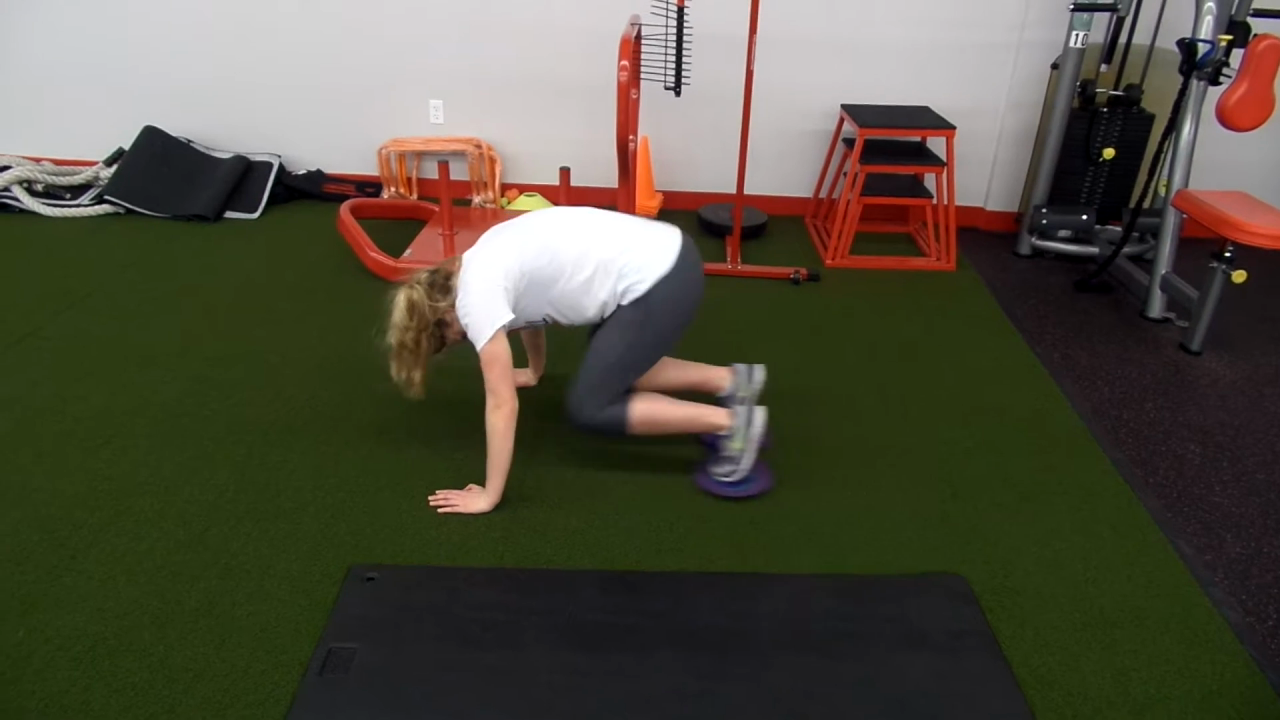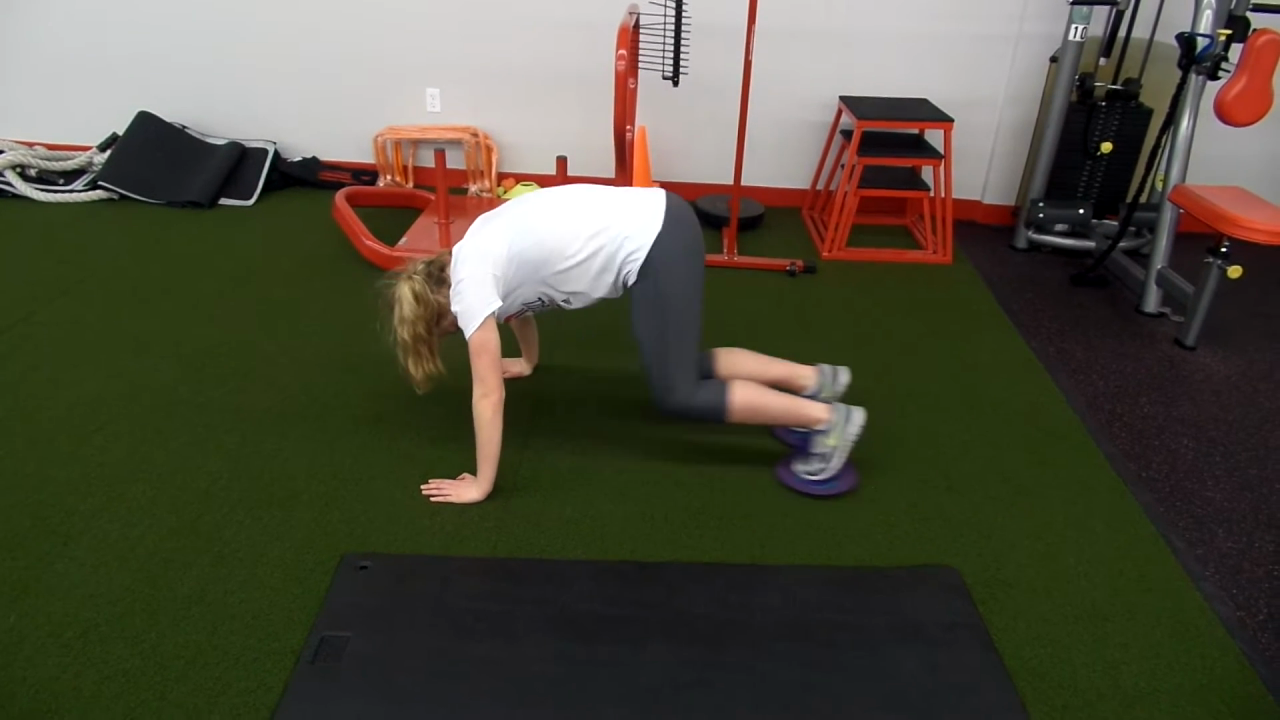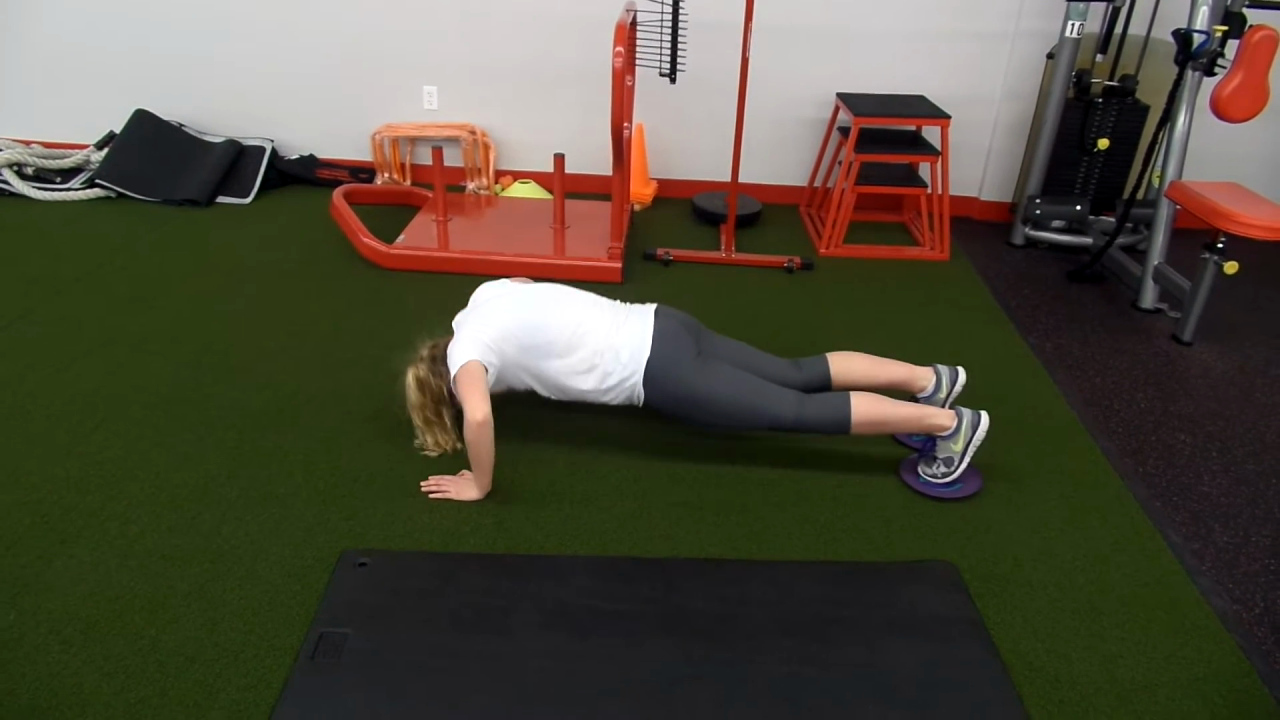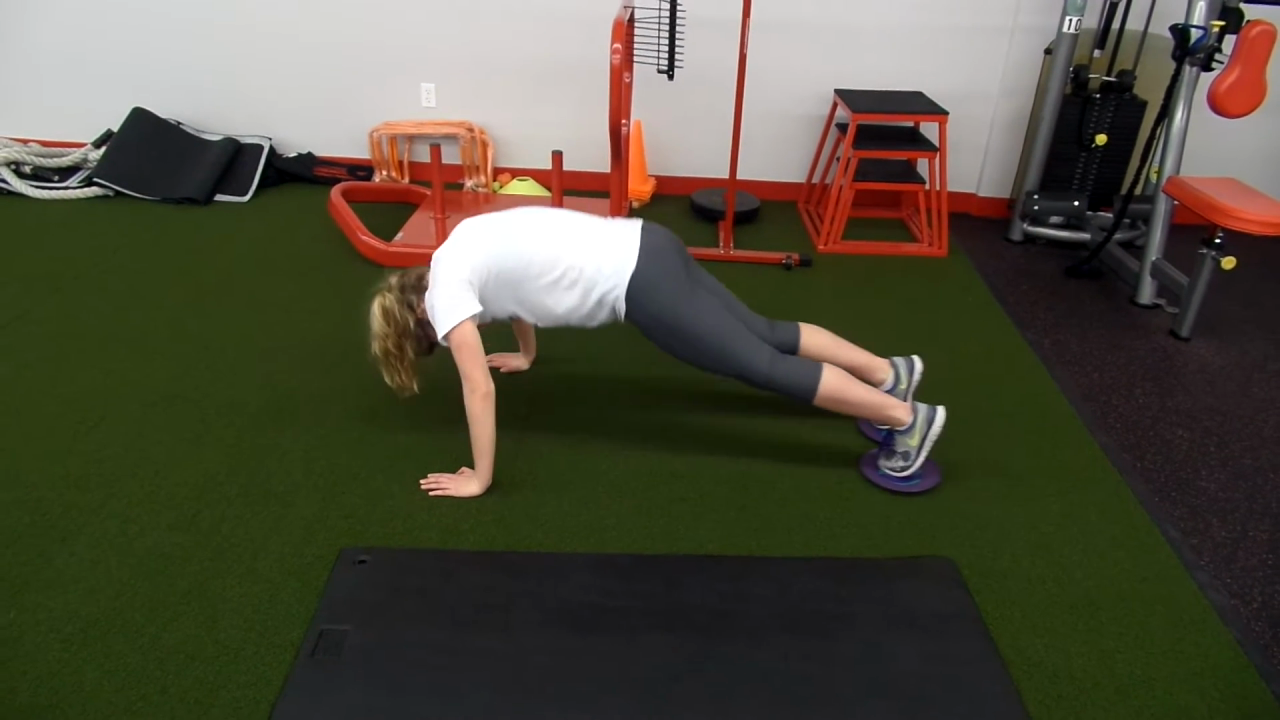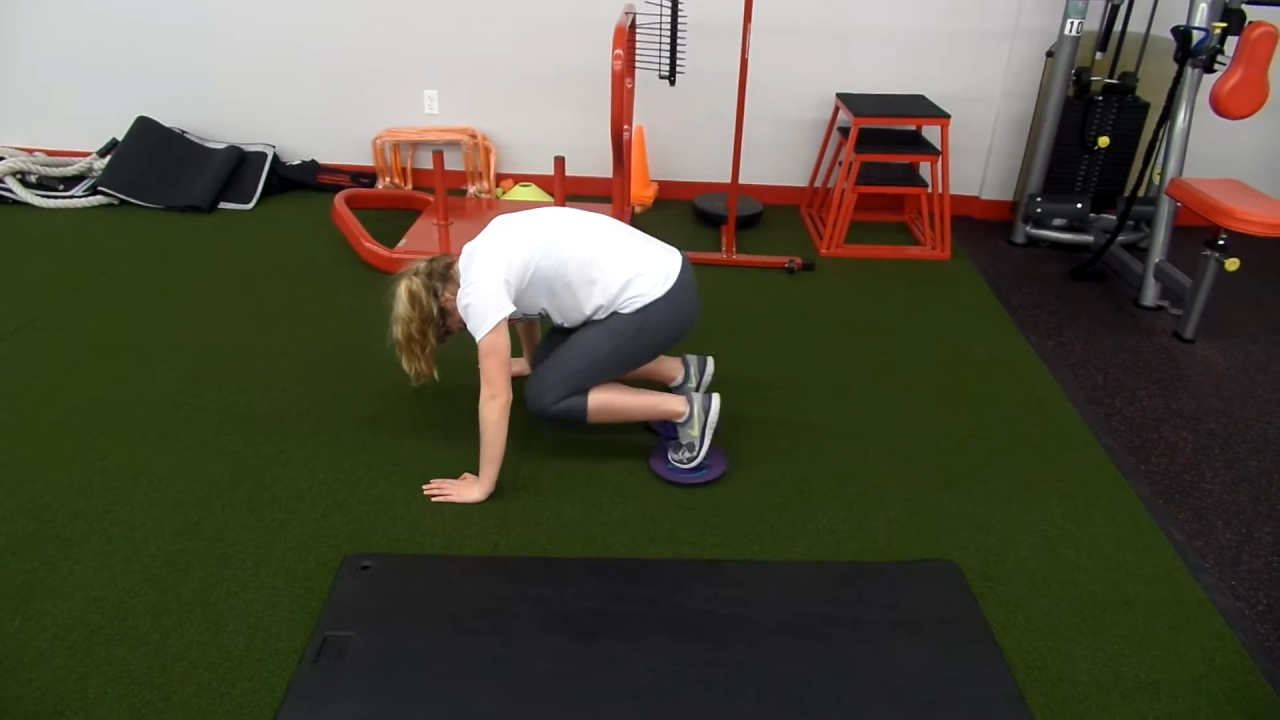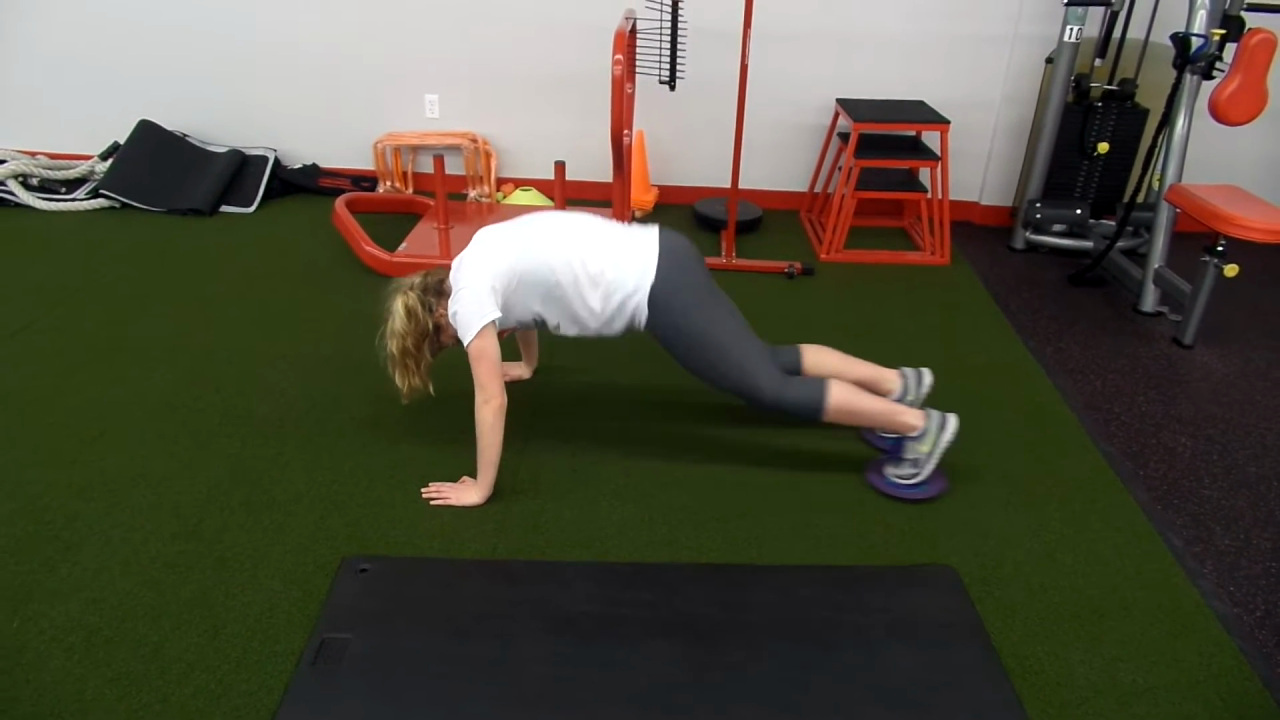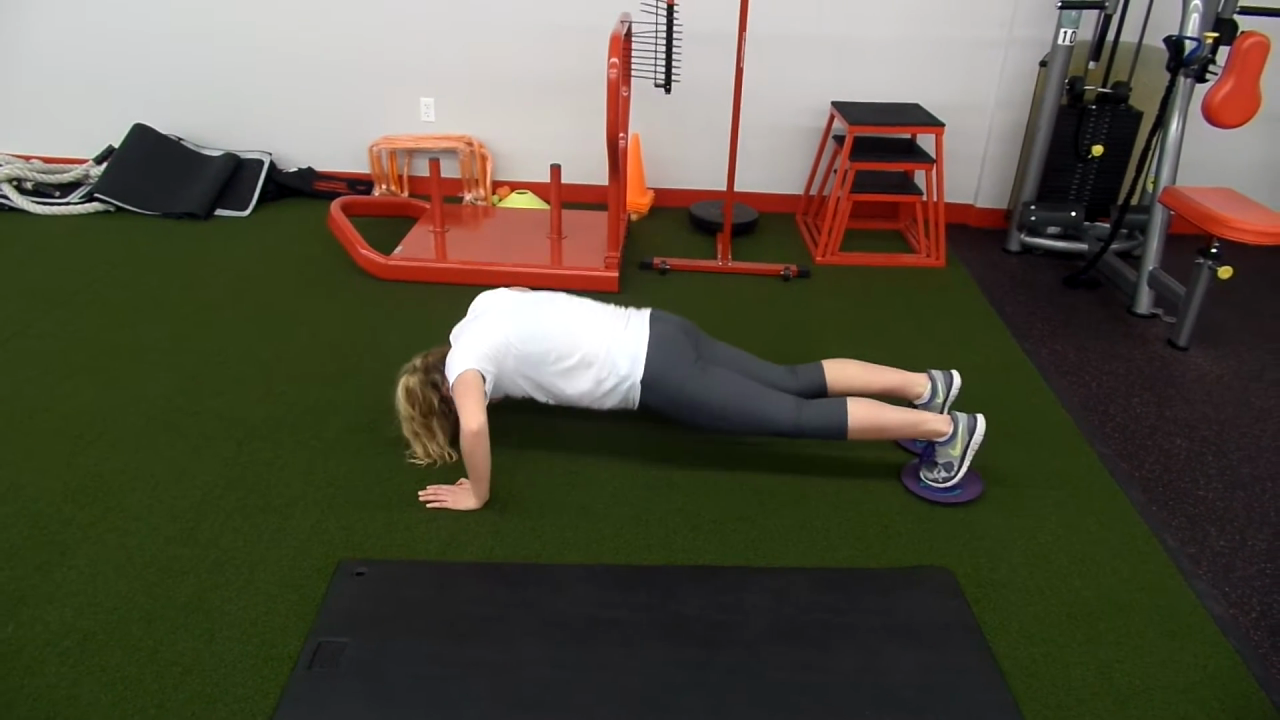
dt=0.7s
person 1, frame 1
left shoulder: (475, 297)
right shoulder: (475, 266)
left elbow: (502, 405)
left wrist: (489, 496)
right wrist: (536, 369)
left hip: (661, 281)
right hip: (665, 256)
left knee: (588, 408)
right knee: (611, 376)
left ankle: (728, 421)
right ankle: (727, 381)
person 1, frame 2
left shoulder: (468, 286)
right shoulder: (473, 252)
left elbow: (489, 393)
left wrist: (482, 485)
right wrist: (529, 360)
left hip: (650, 243)
right hip: (657, 217)
left knee: (679, 396)
right knee: (685, 366)
left ankle: (829, 418)
right ankle: (815, 379)
person 1, frame 3
left shoulder: (464, 350)
right shoulder: (484, 298)
left elbow: (478, 418)
left wrist: (478, 485)
left hip: (658, 371)
right hip: (660, 326)
left knee: (791, 409)
right knee: (795, 375)
left ankle: (947, 424)
right ankle: (931, 379)
person 1, frame 4
left shoulder: (444, 294)
right shoulder: (460, 251)
left elbow: (478, 391)
left wrist: (479, 479)
right wrist: (525, 355)
left hip: (640, 279)
right hip: (646, 244)
left knee: (757, 363)
right knee: (761, 333)
left ankle: (909, 419)
right ankle: (891, 374)
person 1, frame 5
left shoulder: (478, 289)
right shoulder: (484, 253)
left elbow: (496, 396)
left wrist: (482, 486)
right wrist: (529, 360)
left hip: (658, 299)
right hip: (654, 271)
left knee: (545, 398)
right knee: (554, 362)
left ankle: (684, 408)
right ankle: (678, 371)
person 1, frame 6
left shoulder: (468, 299)
right shoulder: (478, 254)
left elbow: (492, 401)
left wrist: (481, 488)
right wrist: (528, 362)
left hip: (651, 290)
right hip: (659, 257)
left knee: (764, 386)
right knee: (765, 359)
left ankle: (918, 424)
right ankle: (898, 383)
person 1, frame 7
left shoulder: (464, 362)
right shoulder: (482, 309)
left elbow: (473, 428)
right elbow: (523, 289)
left wrist: (477, 495)
left hip: (653, 373)
right hip: (657, 331)
left knee: (790, 413)
right knee: (792, 380)
left ankle: (944, 428)
right ankle: (927, 385)
